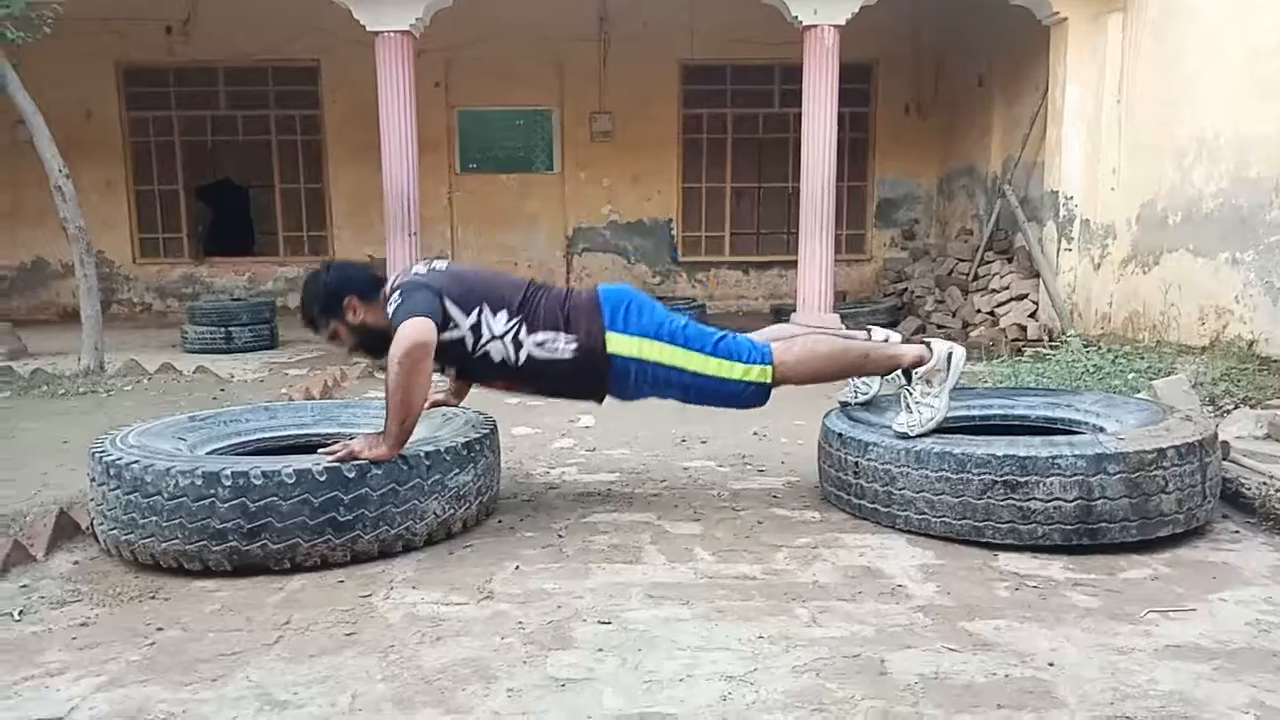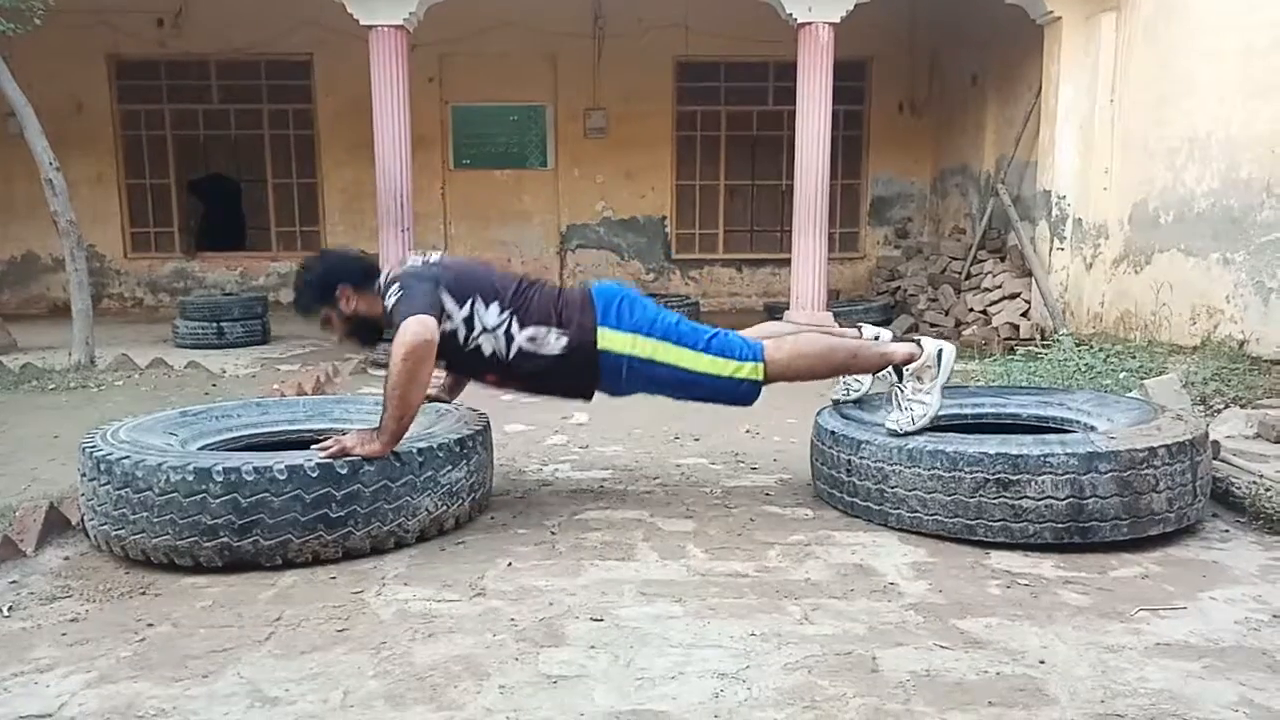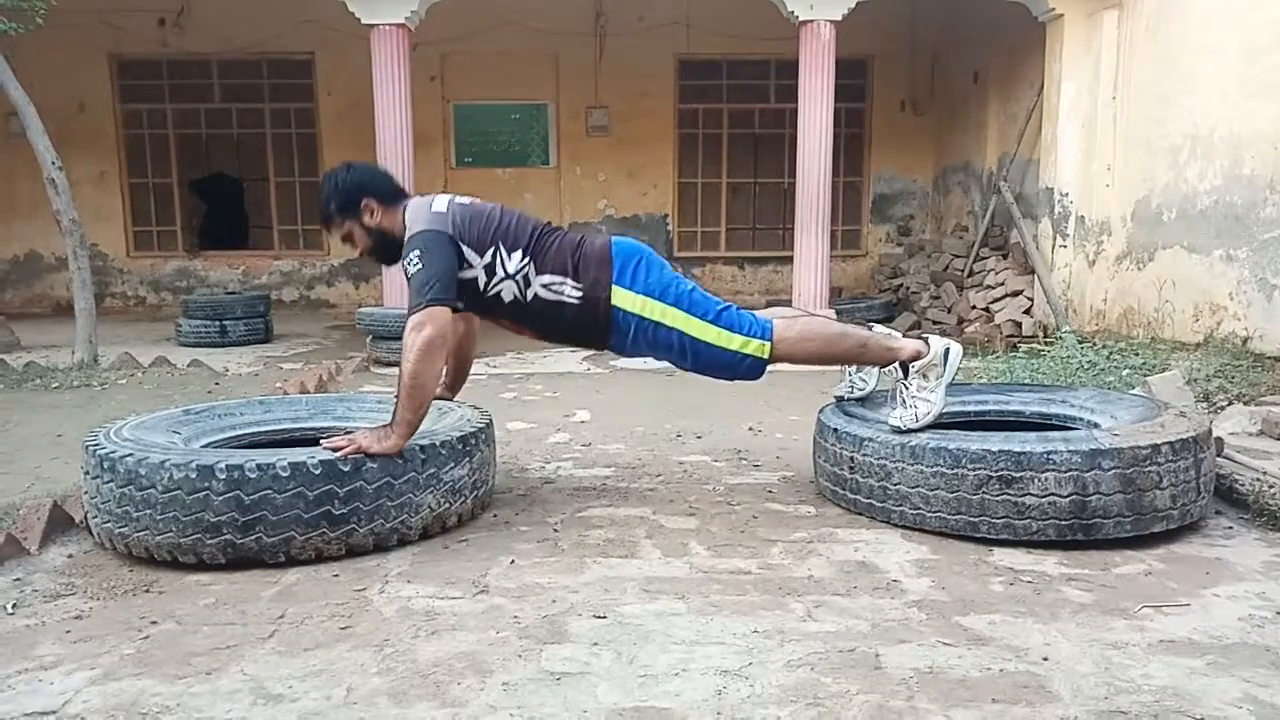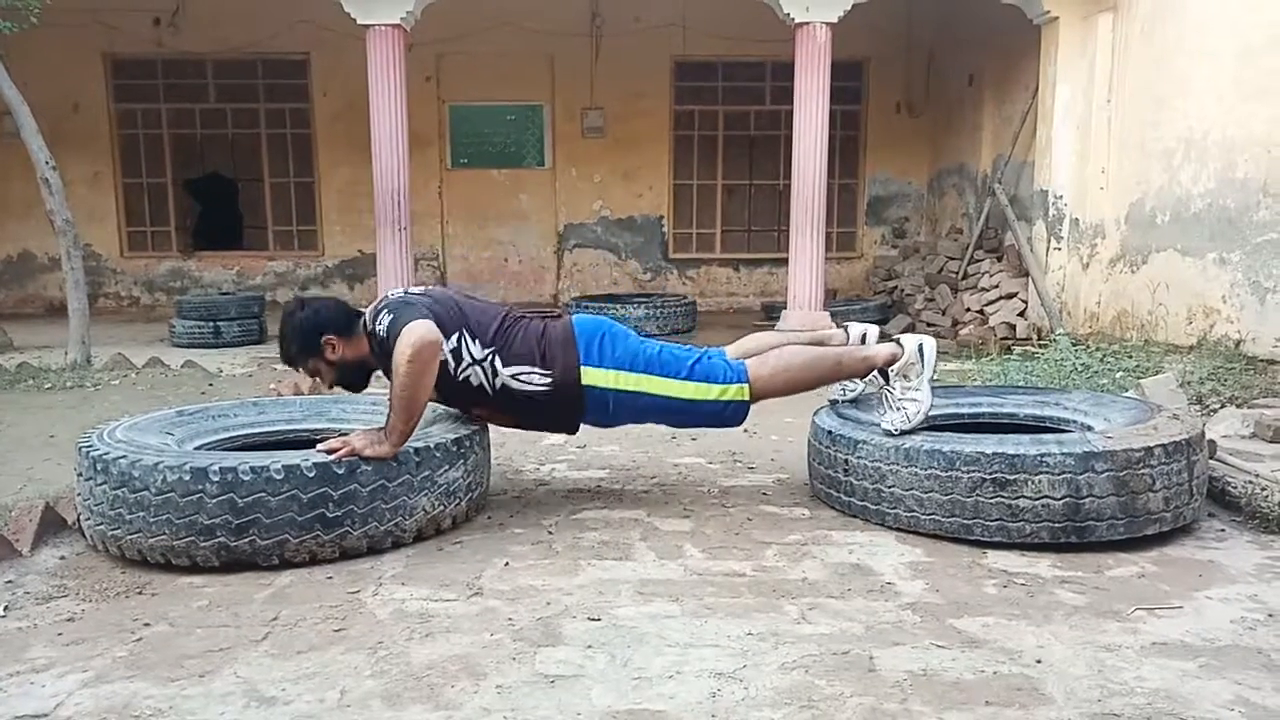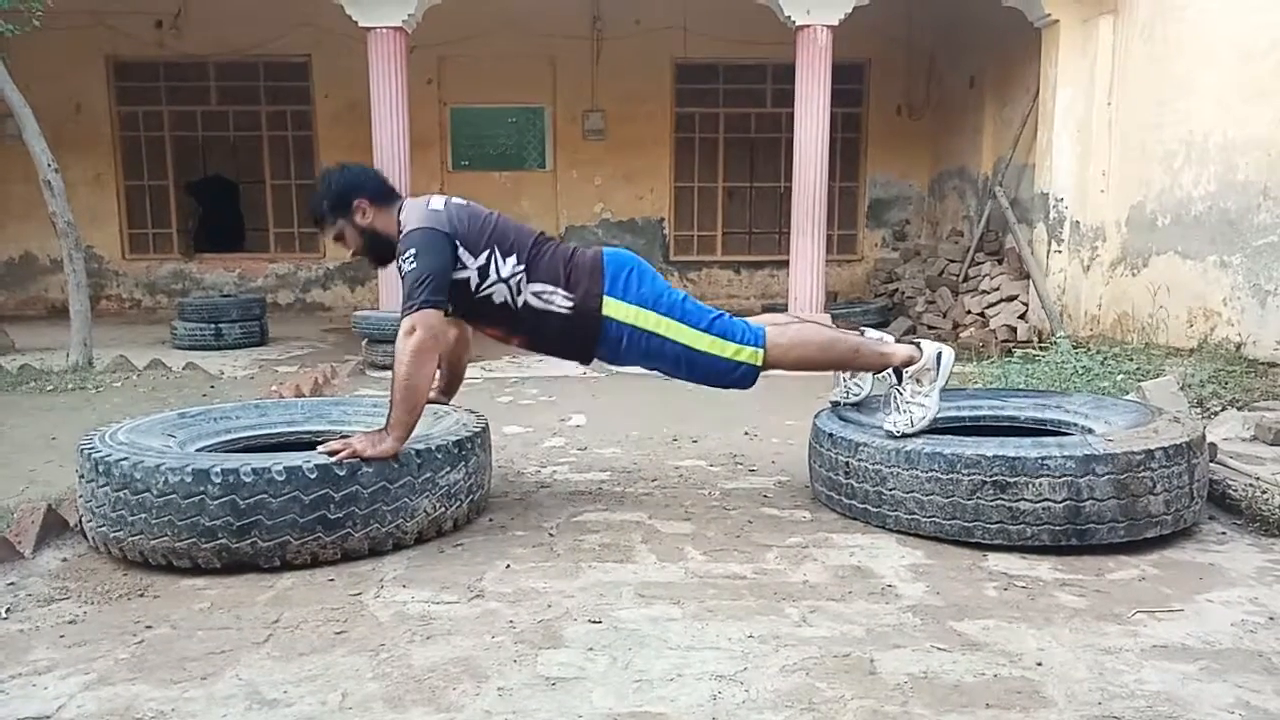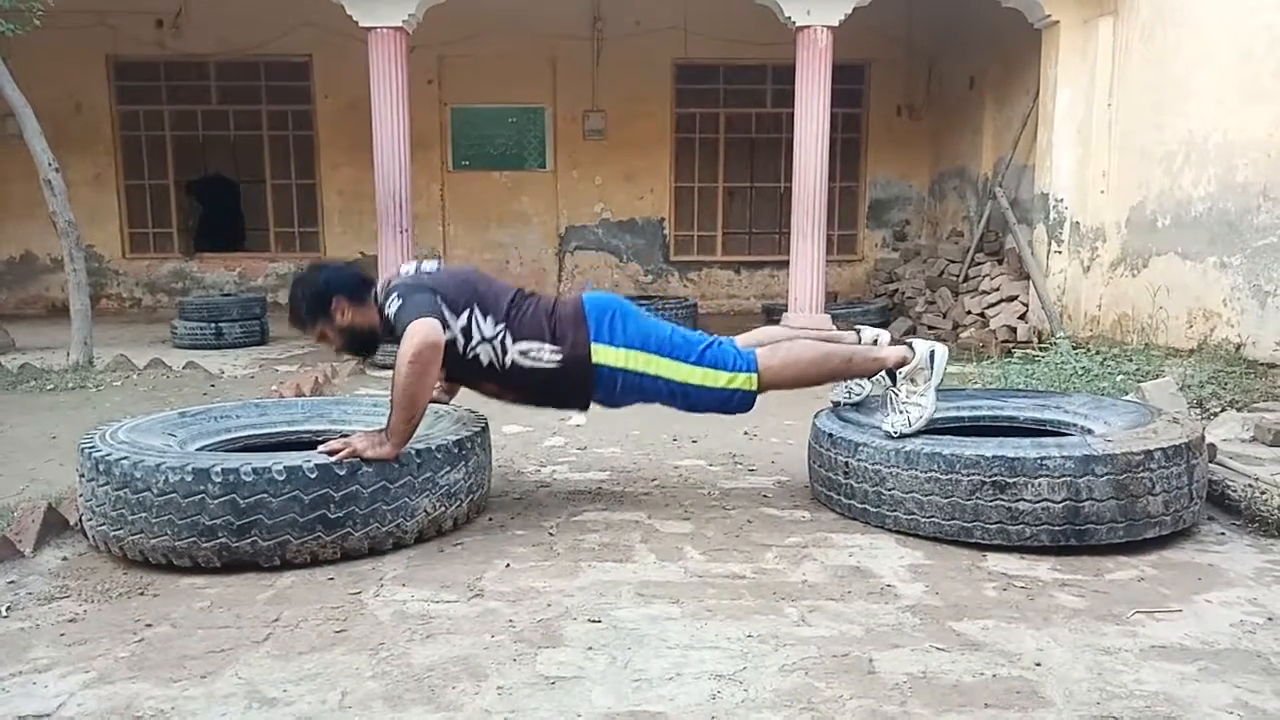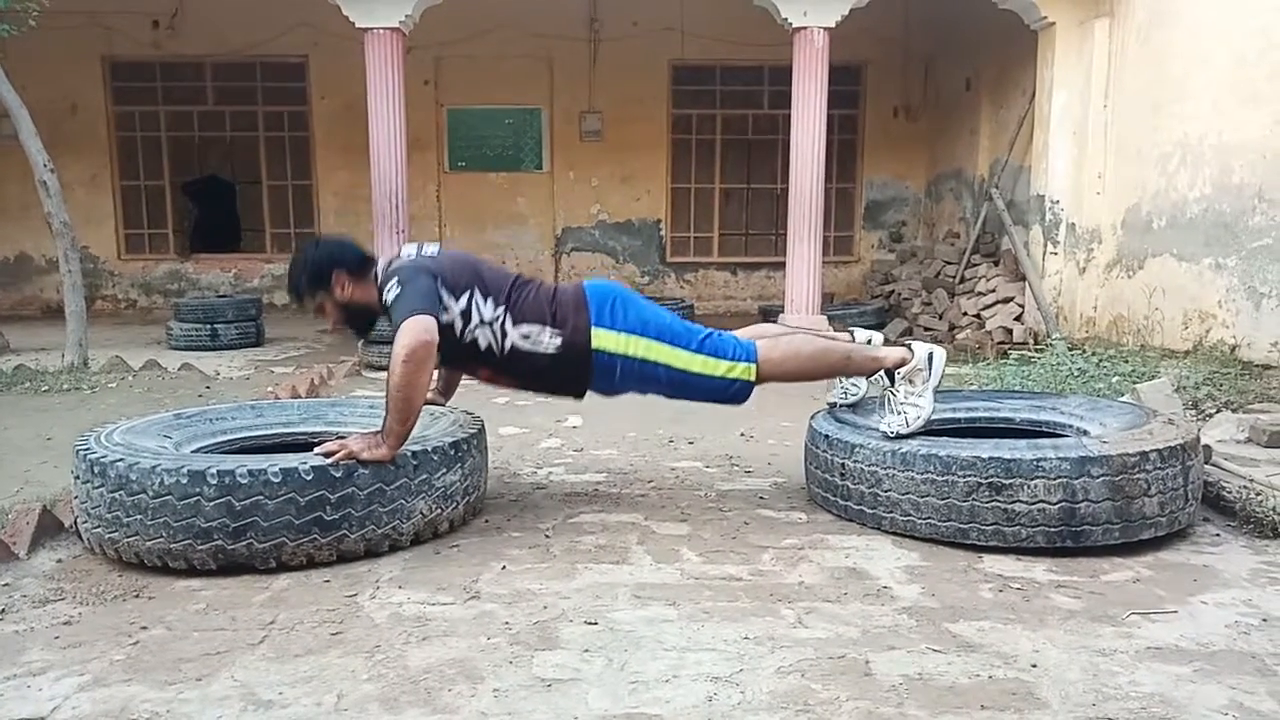
dt=0.4s
person 1, frame 1
left shoulder: (405, 294)
right shoulder: (430, 291)
left elbow: (415, 344)
left wrist: (389, 441)
right wrist: (453, 393)
left hip: (611, 340)
right hip: (604, 324)
left knee: (763, 367)
right knee: (749, 351)
left ankle: (921, 357)
right ankle: (865, 339)
person 1, frame 2
left shoulder: (402, 288)
right shoulder: (425, 283)
left elbow: (418, 340)
left wrist: (384, 437)
right wrist: (447, 388)
left hip: (602, 336)
right hip: (596, 324)
left knee: (756, 363)
right knee: (741, 349)
left ankle: (911, 354)
right ankle: (863, 337)
person 1, frame 3
left shoulder: (423, 234)
right shoulder: (438, 223)
left elbow: (427, 333)
right elbow: (461, 316)
left wrist: (396, 434)
right wrist: (448, 389)
left hip: (618, 292)
right hip: (611, 282)
left knee: (760, 344)
right knee: (751, 329)
left ankle: (917, 352)
right ankle: (872, 341)
person 1, frame 4
left shoulder: (387, 318)
right shoulder: (405, 311)
left elbow: (422, 344)
left wrist: (390, 439)
right wrist: (420, 401)
left hip: (585, 368)
right hip: (578, 350)
left knee: (742, 382)
right knee: (727, 363)
left ankle: (895, 355)
right ankle: (849, 337)
person 1, frame 5
left shoulder: (418, 234)
right shoulder: (433, 223)
left elbow: (421, 333)
right elbow: (458, 317)
left wrist: (392, 437)
right wrist: (444, 394)
left hip: (606, 304)
right hip: (602, 294)
left knee: (753, 350)
right knee: (744, 333)
left ankle: (909, 357)
right ankle: (867, 340)
person 1, frame 6
left shoulder: (399, 295)
right shoulder: (418, 287)
left elbow: (423, 346)
left wrist: (390, 440)
right wrist: (438, 391)
left hip: (596, 347)
right hip: (591, 330)
left knee: (747, 370)
right knee: (736, 352)
left ankle: (901, 359)
right ankle: (855, 340)
person 1, frame 7
left shoulder: (400, 279)
right shoulder: (416, 273)
left elbow: (417, 342)
left wrist: (388, 440)
right wrist: (438, 393)
left hip: (596, 334)
right hip: (590, 320)
left knee: (748, 363)
right knee: (733, 347)
left ankle: (902, 360)
right ankle: (852, 342)
